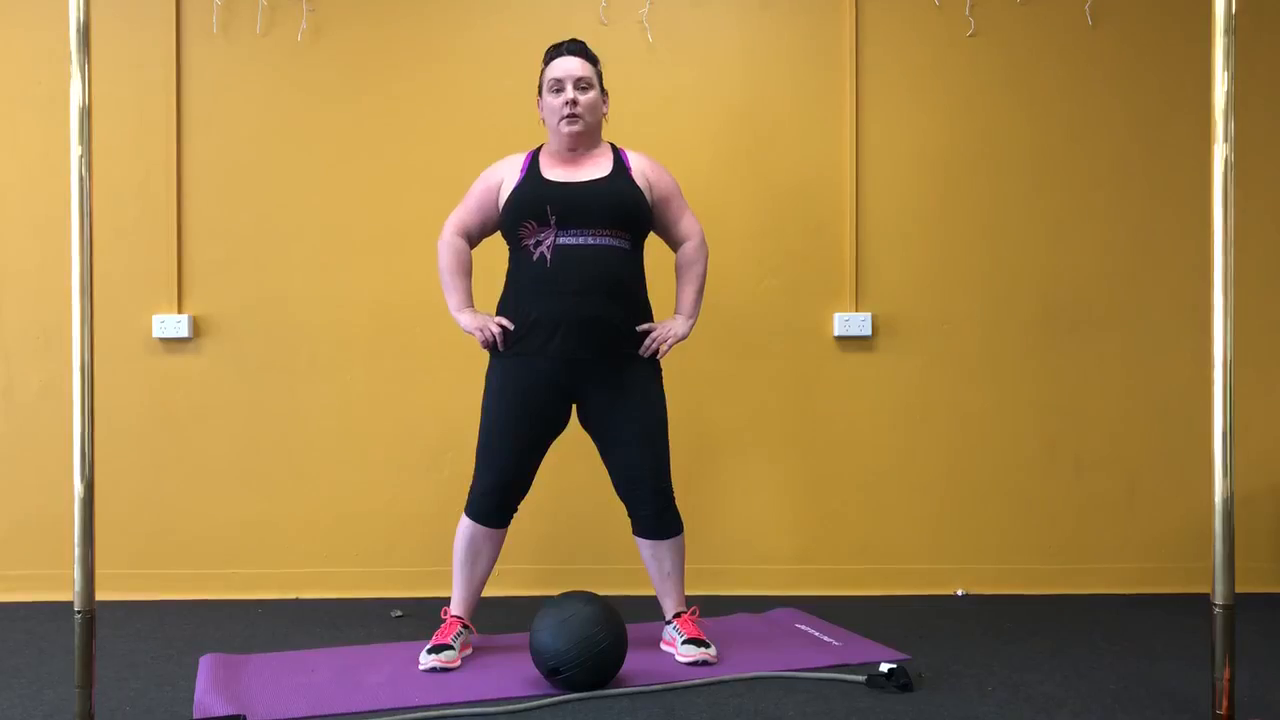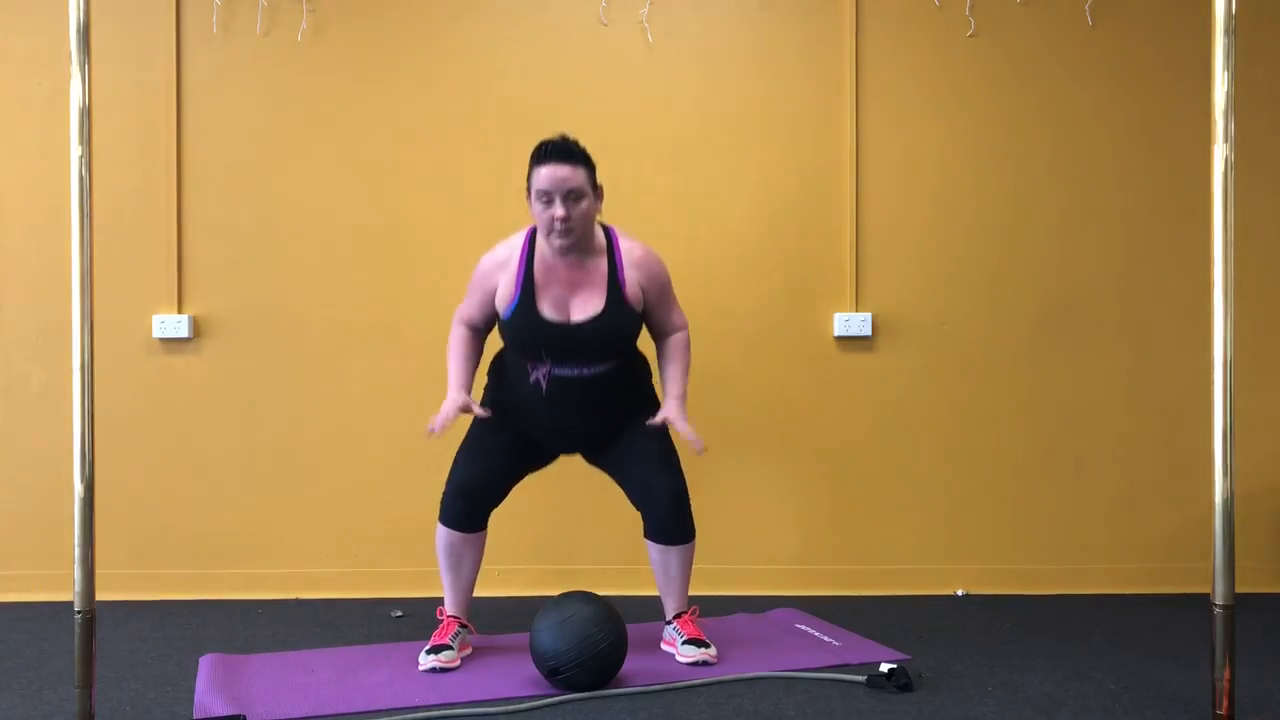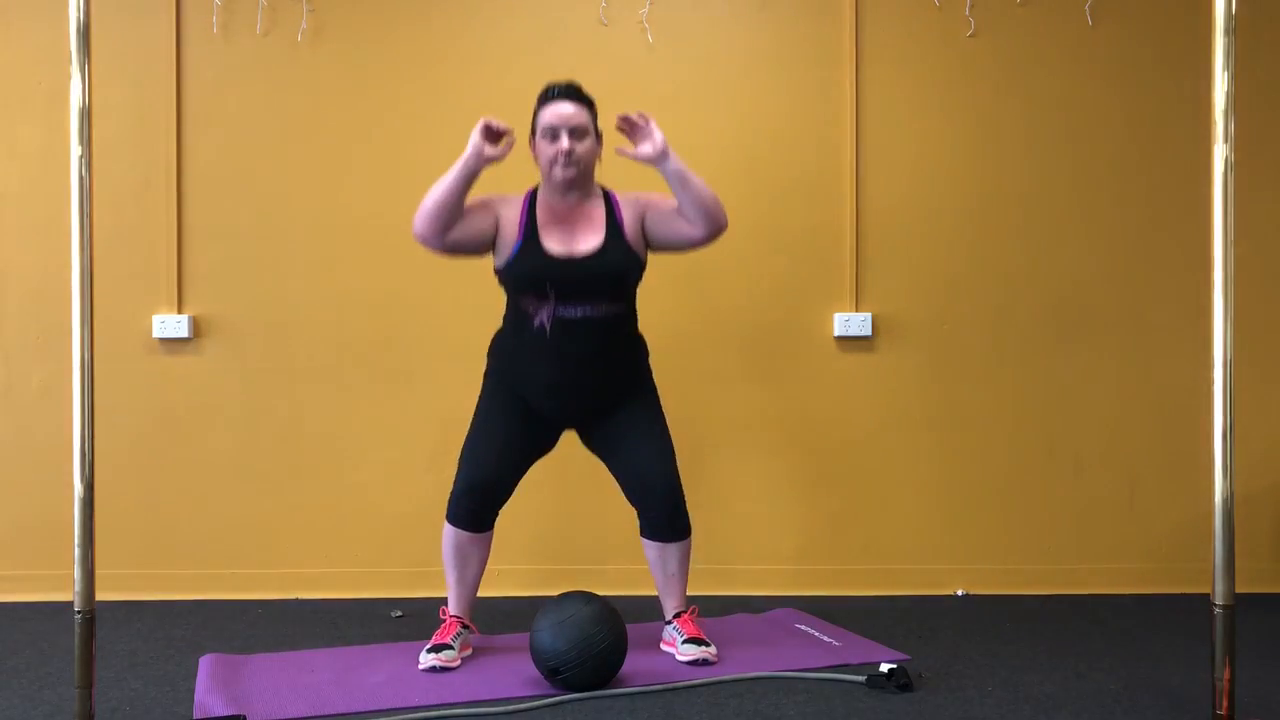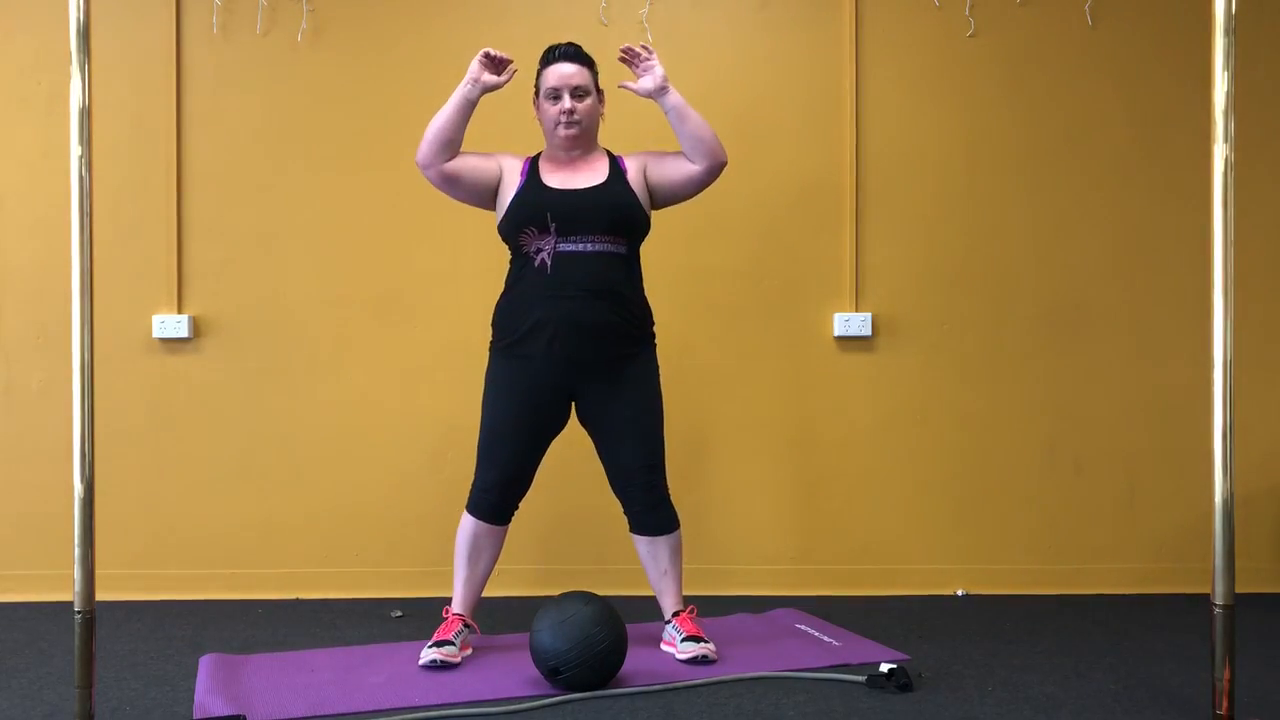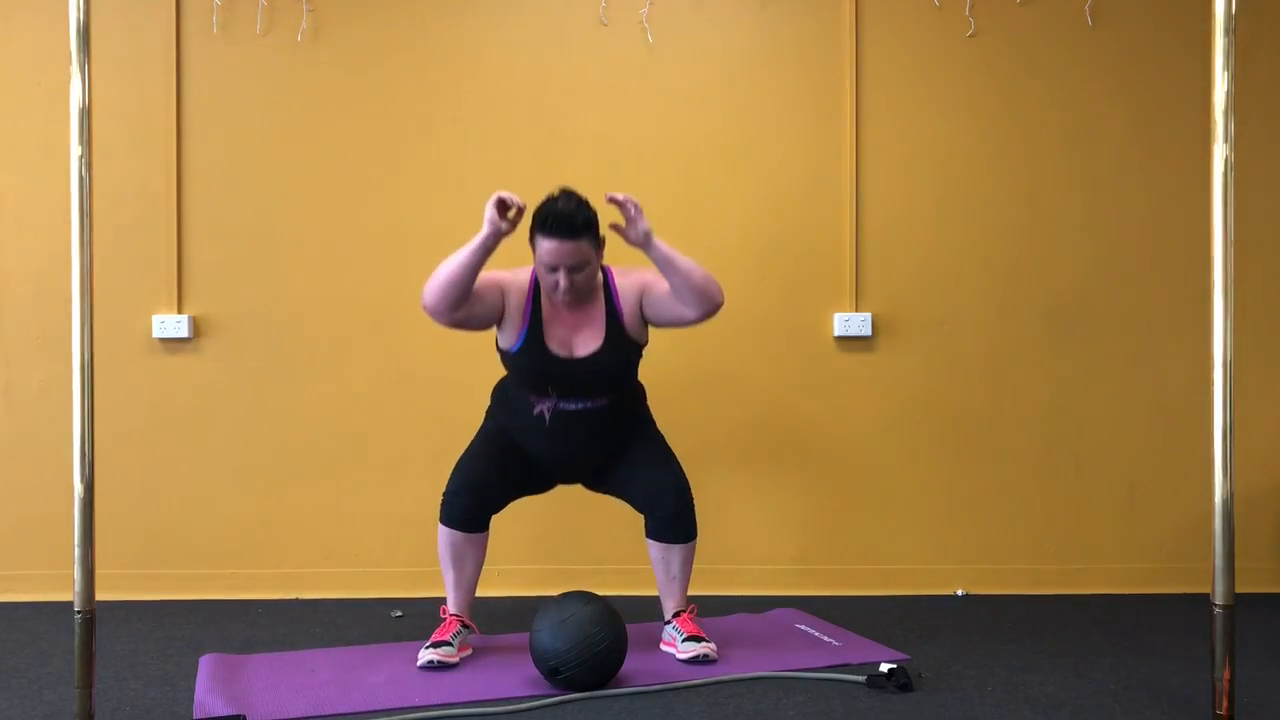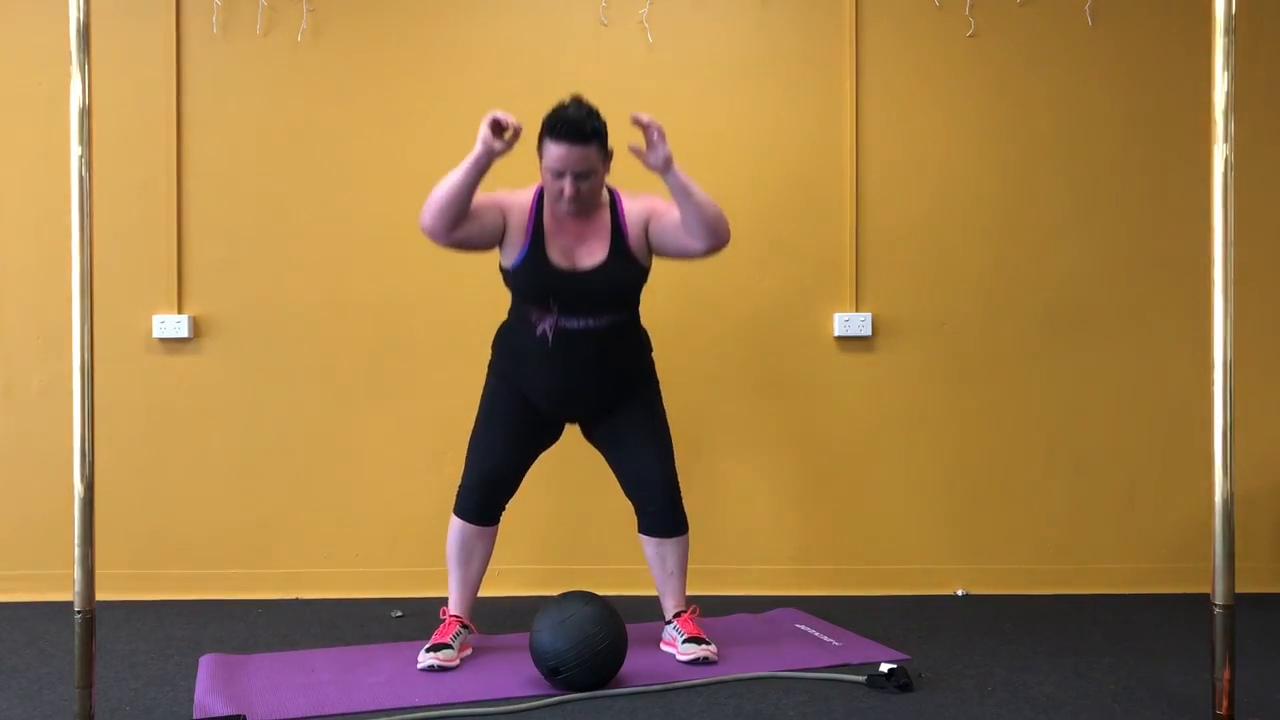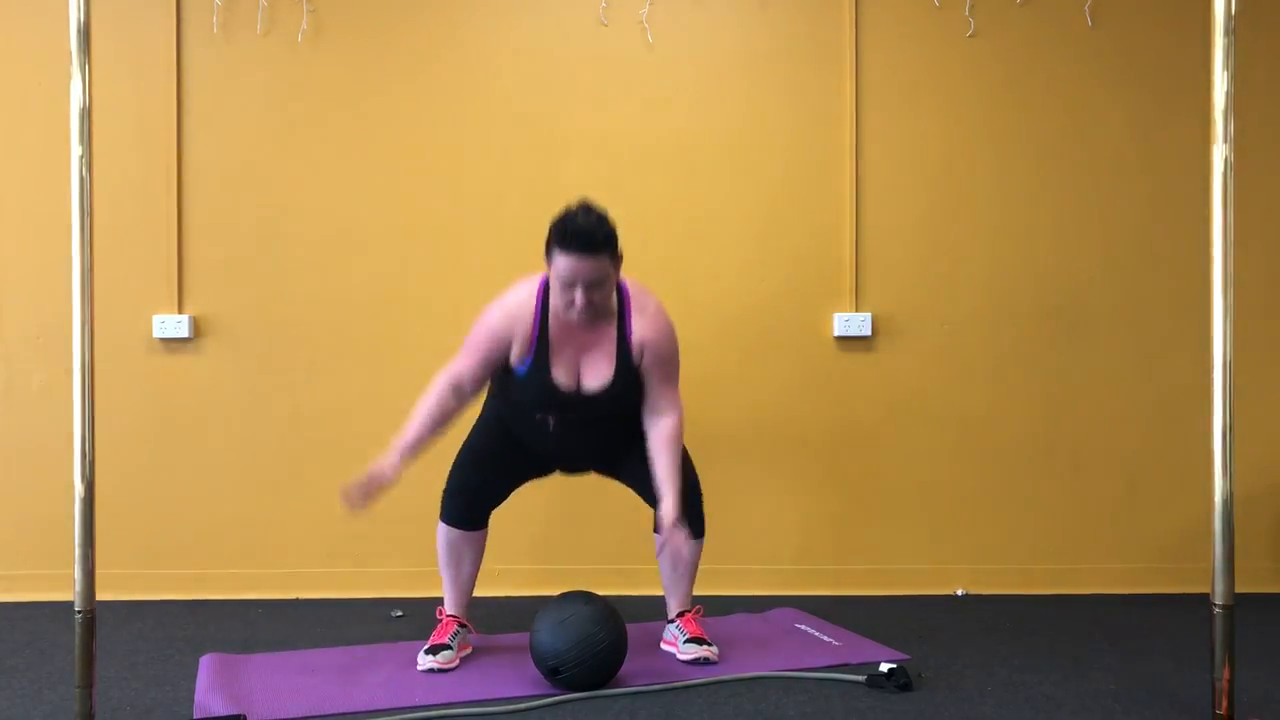
dt=0.7s
person 1, frame 1
left shoulder: (640, 172)
right shoulder: (509, 174)
left elbow: (690, 240)
right elbow: (454, 236)
left wrist: (684, 318)
right wrist: (464, 312)
left hip: (622, 364)
right hip: (528, 360)
left knee: (649, 493)
right knee: (493, 490)
left ankle: (678, 621)
right ankle: (456, 624)
person 1, frame 2
left shoulder: (636, 262)
right shoulder: (504, 262)
left elbow: (673, 331)
right elbow: (467, 327)
left wrist: (674, 401)
right wrist: (457, 388)
left hip: (620, 417)
right hip: (520, 416)
left knee: (668, 497)
right knee: (463, 495)
left ankle: (679, 622)
right ankle: (454, 625)
person 1, frame 3
left shoulder: (633, 214)
right shoulder: (506, 217)
left elbow: (709, 227)
right elbow: (428, 232)
left wrist: (665, 162)
right wrist: (471, 162)
left hip: (618, 392)
right hip: (521, 390)
left knee: (662, 492)
right knee: (473, 491)
left ankle: (679, 621)
right ankle: (455, 624)
person 1, frame 4
left shoulder: (636, 172)
right shoulder: (510, 174)
left elbow: (709, 161)
right elbow: (433, 162)
left wrist: (662, 93)
right wrist: (472, 89)
left hip: (619, 361)
right hip: (526, 358)
left knee: (644, 488)
right knee: (494, 487)
left ankle: (678, 620)
right ankle: (457, 622)
person 1, frame 5
left shoulder: (631, 292)
right shoulder: (510, 295)
left elbow: (706, 302)
right elbow: (437, 305)
left wrist: (650, 244)
right wrist: (487, 239)
left hip: (618, 440)
right hip: (522, 439)
left knee: (672, 499)
right knee: (464, 496)
left ankle: (678, 621)
right ankle: (455, 624)
person 1, frame 6
left shoulder: (638, 217)
right shoulder: (513, 213)
left elbow: (711, 238)
right elbow: (436, 227)
left wrist: (669, 172)
right wrist: (481, 158)
left hip: (620, 390)
right hip: (524, 385)
left knee: (658, 490)
right knee: (480, 489)
left ankle: (678, 620)
right ankle: (456, 623)
person 1, frame 7
left shoulder: (646, 319)
right shoulder: (516, 311)
left elbow: (662, 413)
right elbow: (455, 384)
left wrist: (670, 499)
right wrist: (396, 457)
left hip: (618, 435)
right hip: (520, 430)
left knee: (680, 498)
right knee: (463, 497)
left ankle: (681, 620)
right ankle: (453, 625)
